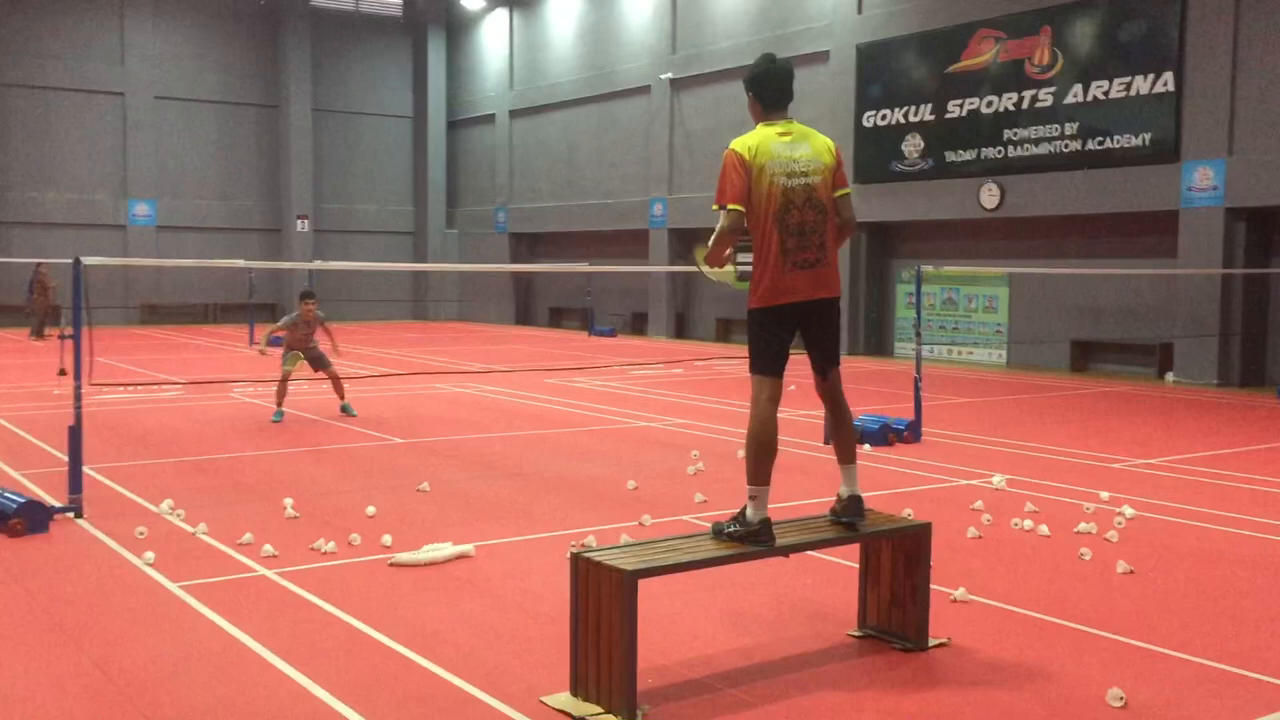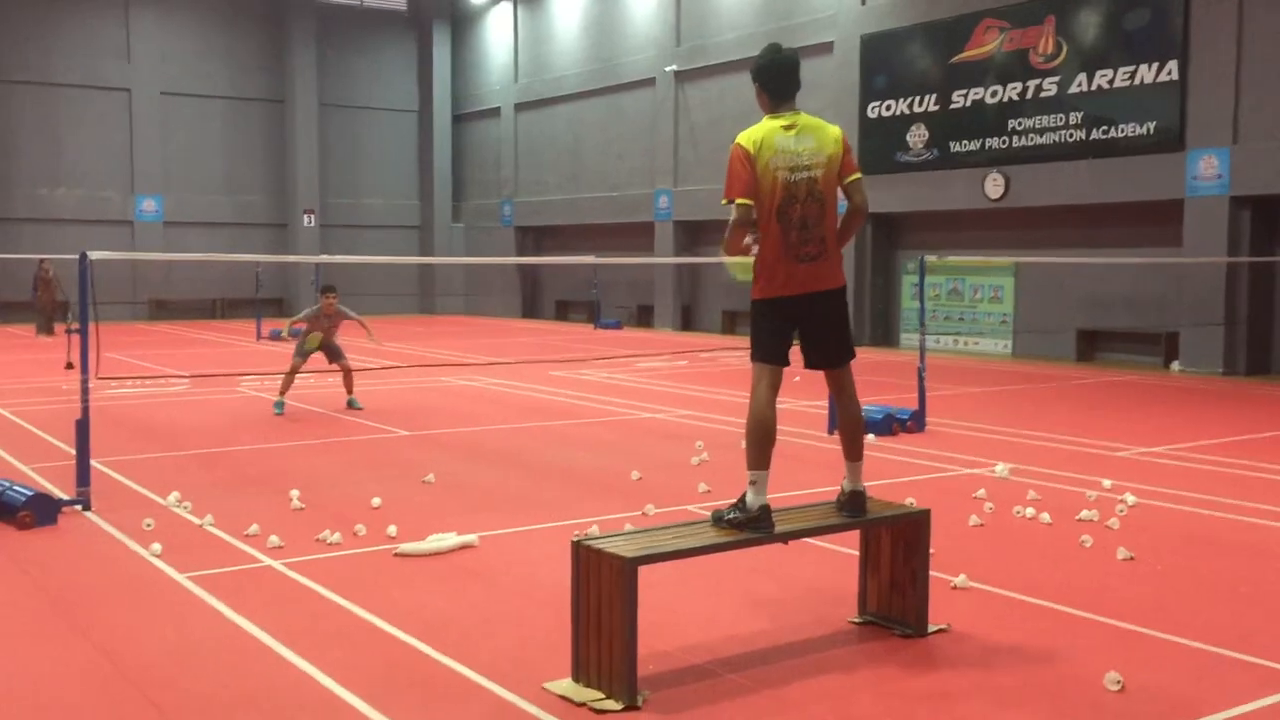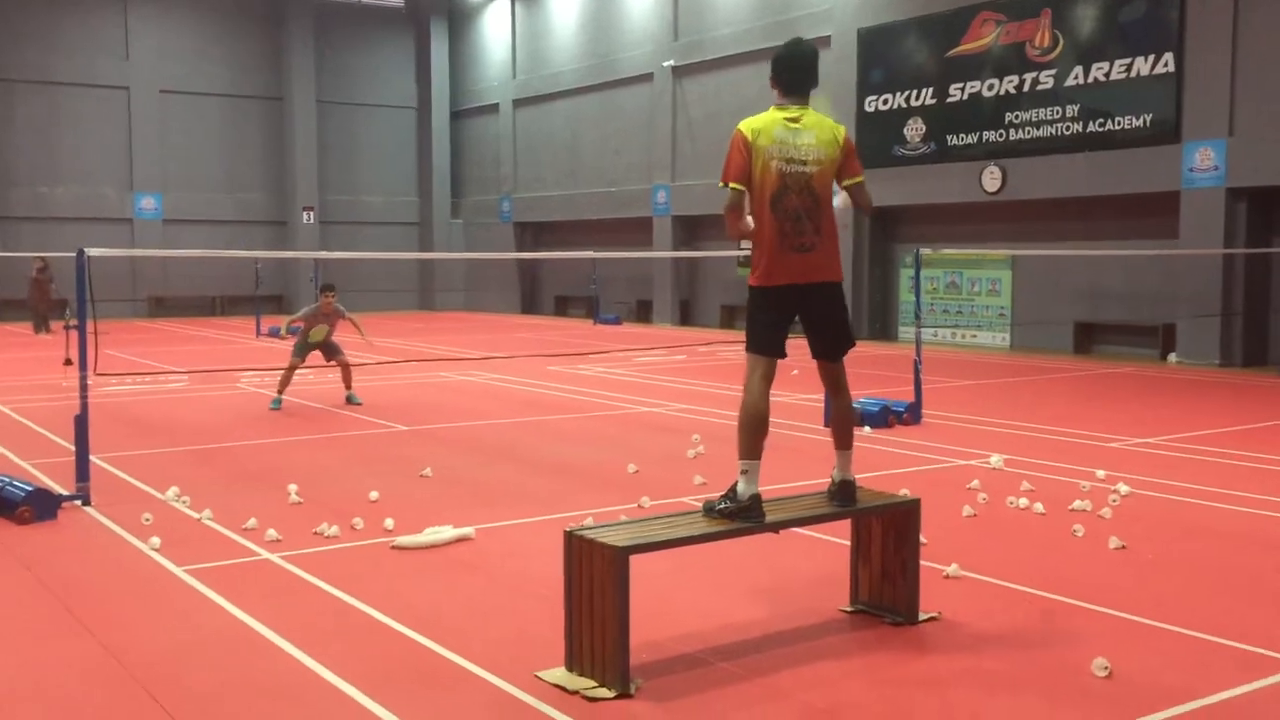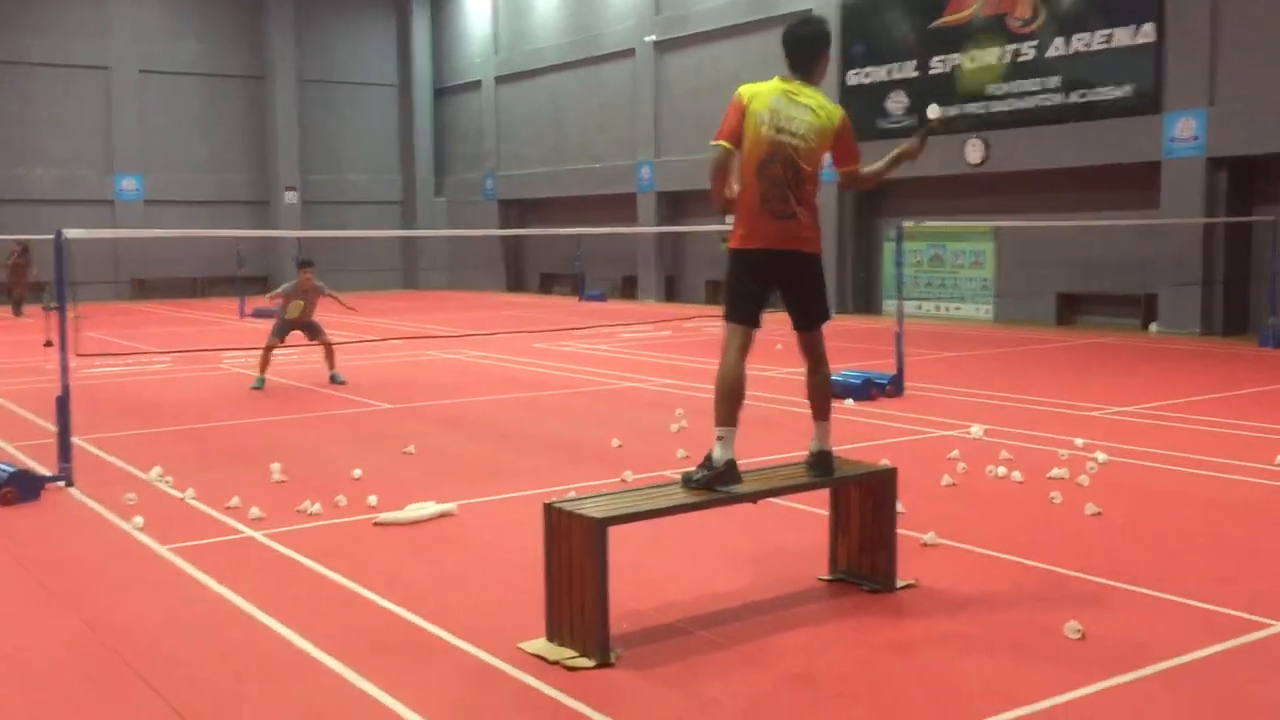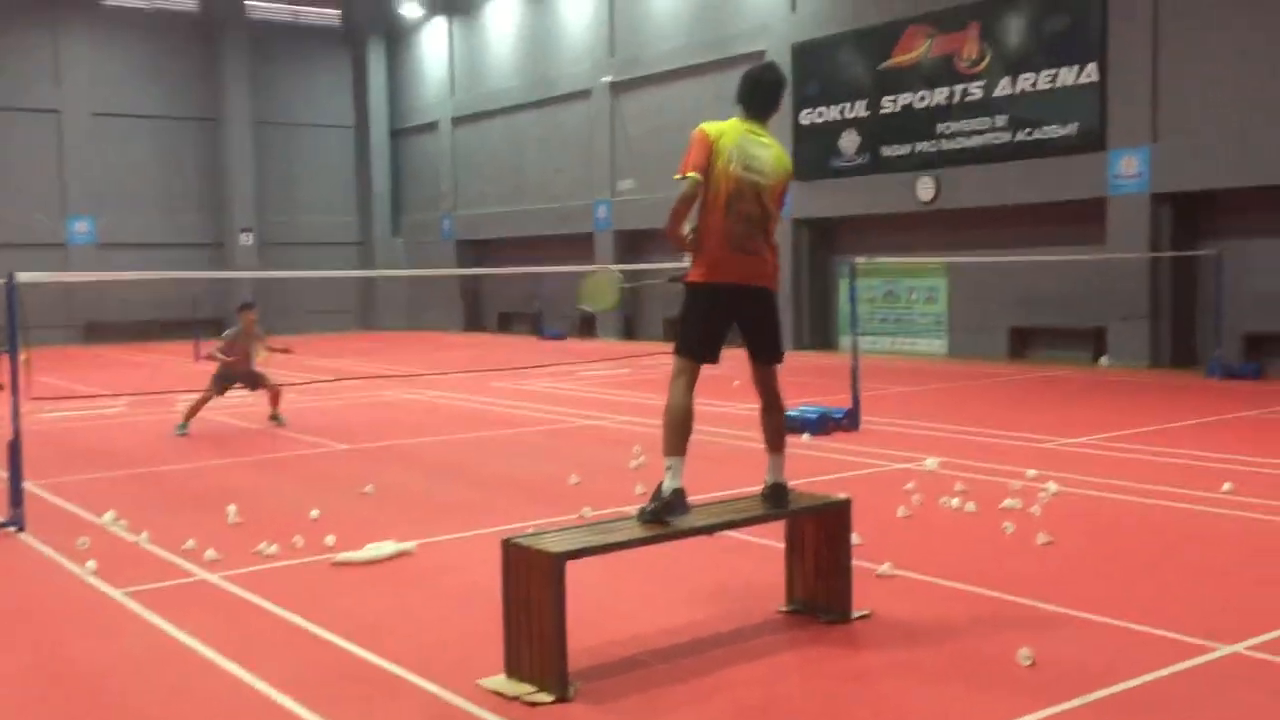
dt=0.3s
person 1, frame 1
left shoulder: (743, 150)
right shoulder: (825, 146)
left elbow: (732, 224)
right elbow: (847, 219)
left wrist: (713, 256)
left hip: (773, 292)
right hip: (824, 290)
left knee: (765, 396)
right knee: (831, 389)
left ankle: (755, 515)
right ankle: (850, 496)
person 1, frame 2
left shoulder: (749, 143)
right shoulder: (833, 136)
left elbow: (743, 219)
right elbow: (859, 206)
left wrist: (734, 247)
left hip: (775, 286)
right hip: (827, 283)
left knee: (765, 385)
right knee: (842, 384)
left ankle: (756, 501)
right ankle: (854, 489)
person 1, frame 3
left shoulder: (750, 130)
right shoulder: (836, 135)
left elbow: (734, 205)
right elbow: (861, 203)
left wrist: (742, 229)
left hip: (770, 276)
right hip: (823, 276)
left knee: (758, 377)
right knee: (834, 376)
left ankle: (746, 490)
right ankle: (843, 479)
person 1, frame 4
left shoulder: (748, 96)
right shoulder: (832, 115)
left elbow: (721, 162)
right elbow: (855, 180)
left wrist: (723, 198)
right wrist: (901, 155)
left hip: (751, 242)
right hip: (802, 247)
left knee: (736, 344)
right knee: (813, 347)
left ankle: (723, 456)
right ankle: (822, 450)
person 1, frame 5
left shoulder: (711, 133)
right shoulder: (781, 157)
left elbow: (689, 193)
left wrist: (675, 233)
left hip: (713, 276)
right hip: (761, 281)
left knee: (684, 376)
right knee: (767, 382)
left ankle: (672, 487)
right ankle: (776, 482)
